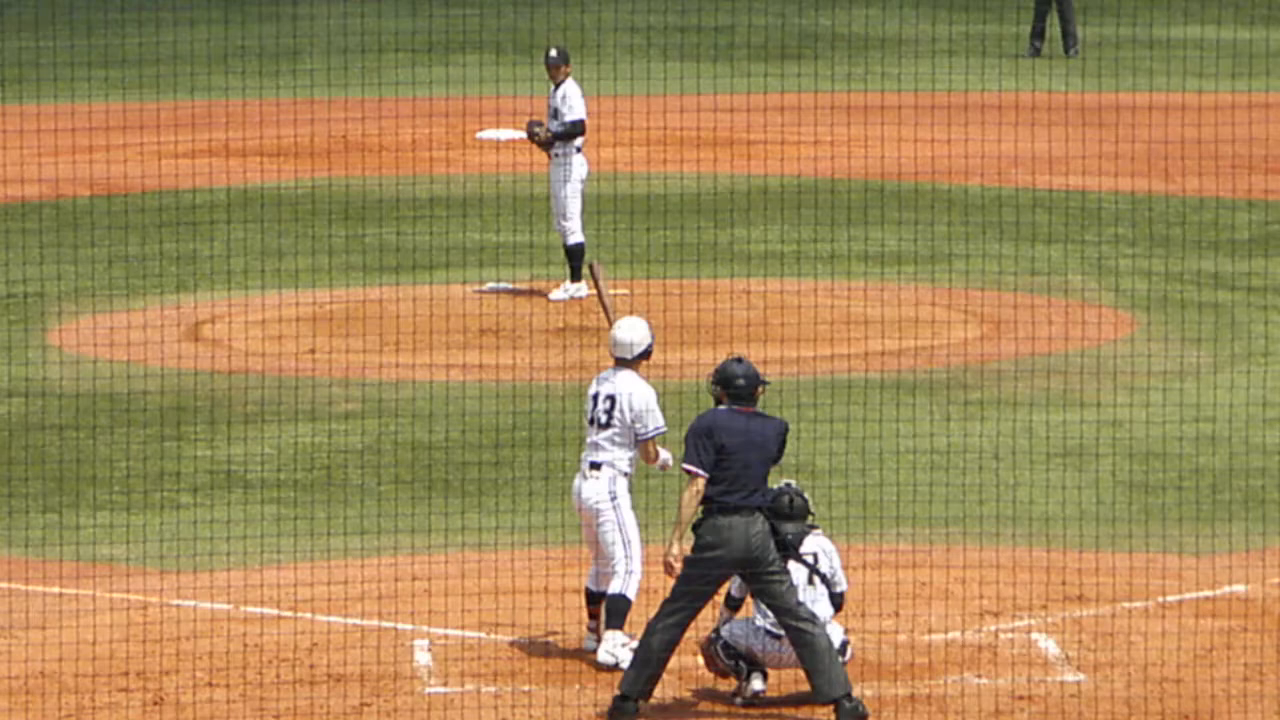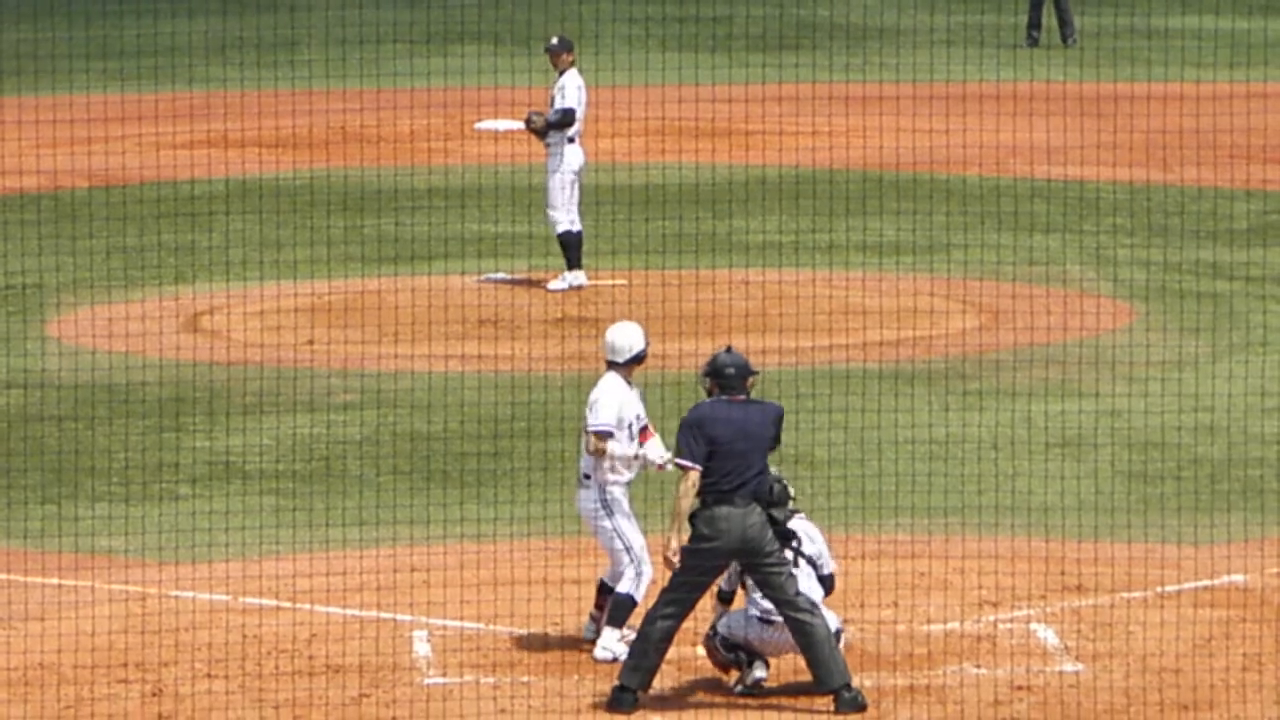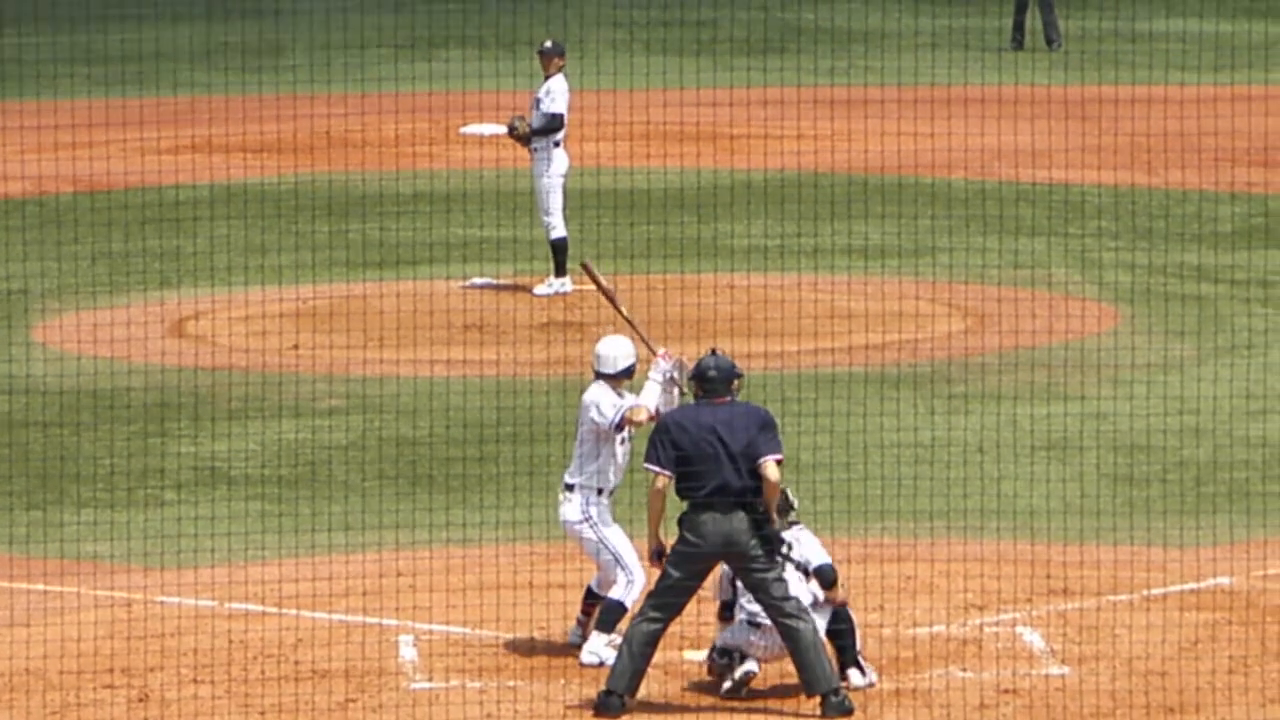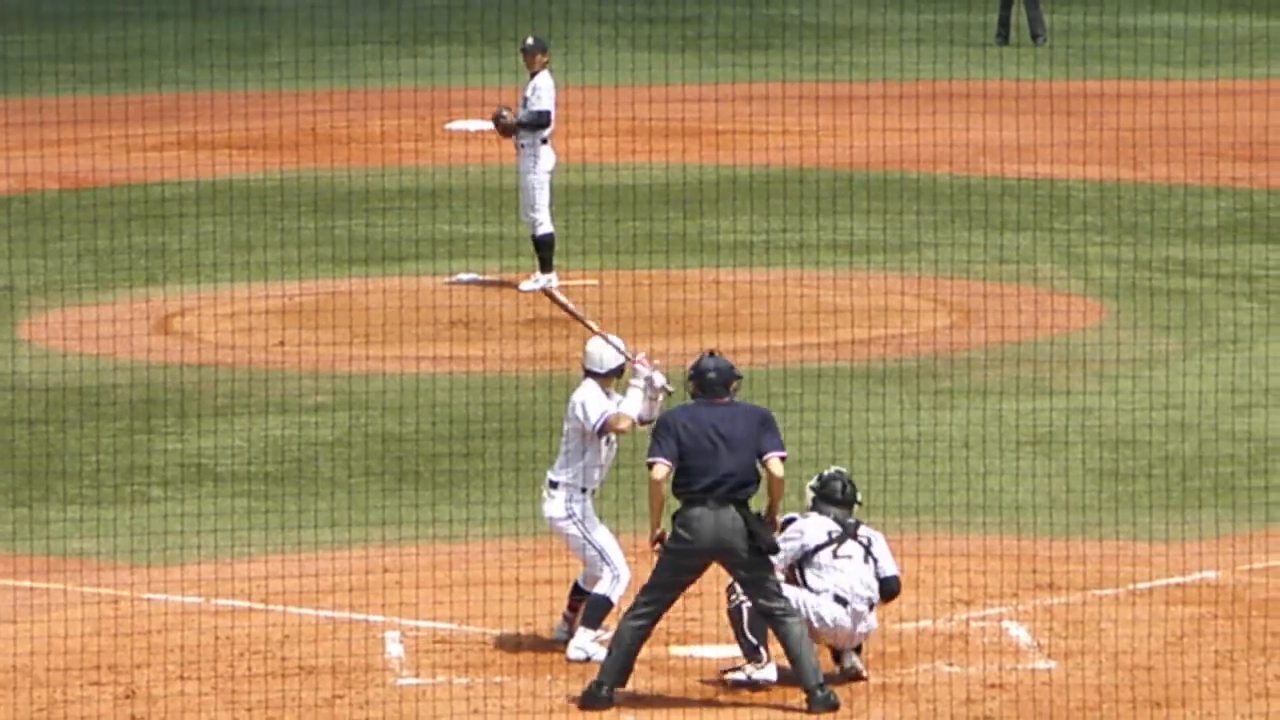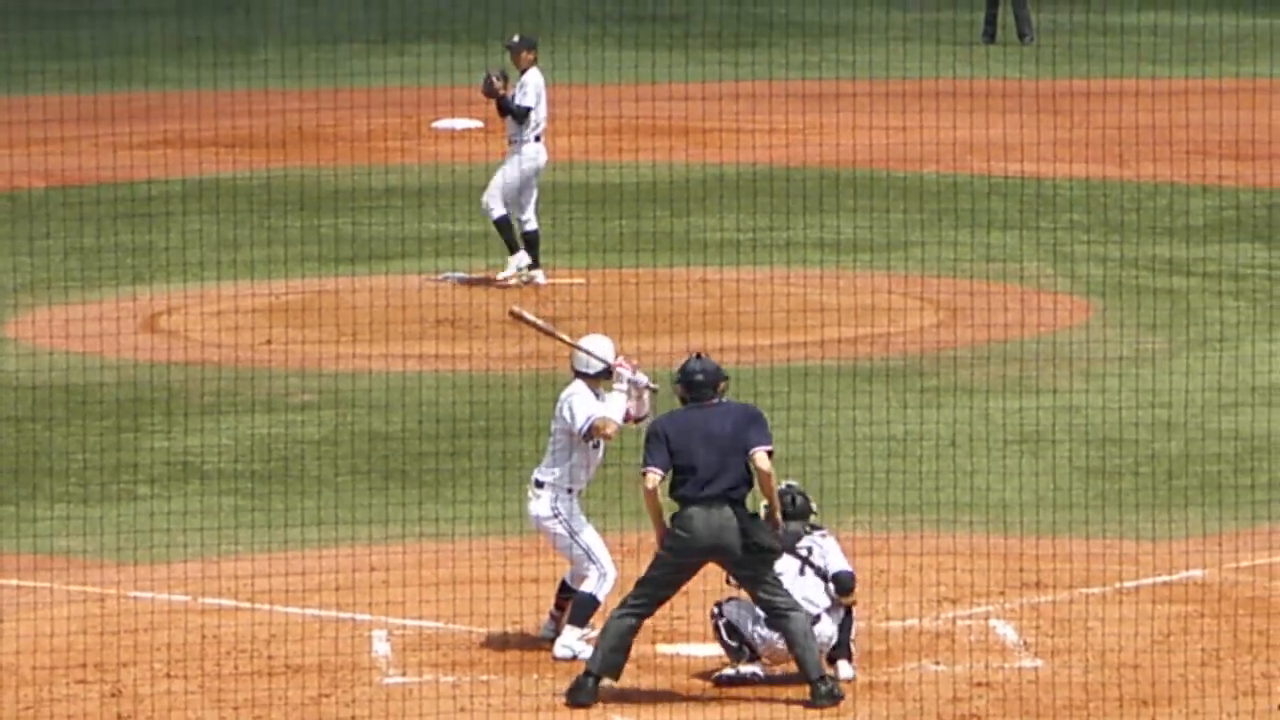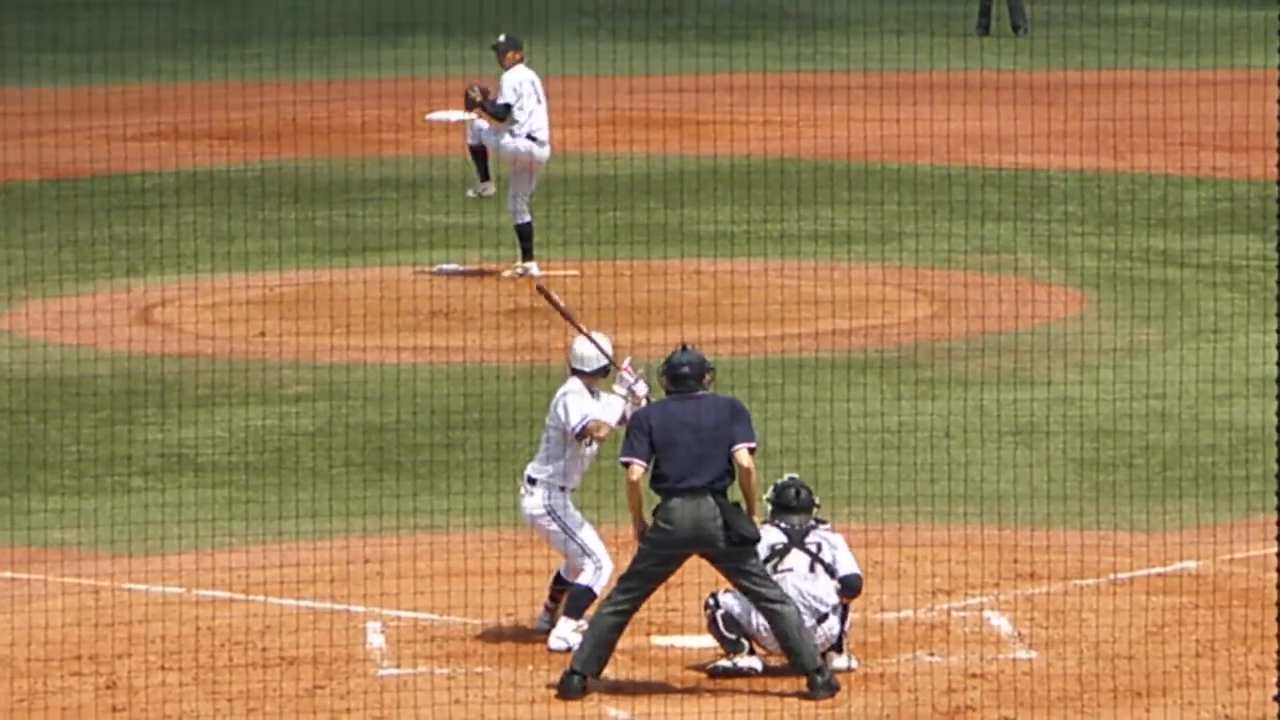
dt=0.7s
person 1, frame 1
left shoulder: (708, 423)
right shoulder: (776, 428)
left elbow: (696, 487)
left wrist: (675, 541)
left hip: (717, 532)
right hip: (759, 533)
left knee: (671, 619)
right knee: (799, 618)
person 1, frame 2
left shoulder: (700, 416)
right shoulder: (771, 415)
left elbow: (691, 480)
left wrist: (674, 535)
left hip: (713, 522)
right hip: (757, 522)
left knee: (668, 609)
right knee: (799, 608)
left ankle: (627, 691)
right ankle: (843, 691)
person 1, frame 3
left shoulder: (673, 421)
right shoulder: (757, 417)
left elbow: (660, 484)
right elbow: (771, 476)
left wrist: (654, 537)
right wrist: (769, 514)
left hip: (697, 527)
right hip: (745, 525)
left knee: (654, 613)
right knee: (789, 612)
person 1, frame 4
left shoulder: (673, 419)
right shoulder: (757, 417)
left elbow: (659, 476)
right elbow: (777, 472)
left wrist: (656, 526)
right wrist: (772, 512)
left hip: (691, 523)
right hip: (738, 523)
left knee: (646, 609)
right knee: (779, 610)
left ankle: (604, 688)
right ankle: (817, 691)
person 1, frame 5
left shoulder: (664, 425)
right shoulder: (746, 414)
left elbow: (650, 484)
right elbow: (763, 466)
left wrist: (660, 528)
right wrist: (775, 509)
left hip: (687, 526)
right hip: (734, 523)
left knee: (636, 605)
right knee: (783, 607)
left ankle: (589, 681)
right ankle: (820, 684)
person 1, frame 6
left shoulder: (646, 415)
right shoulder: (730, 408)
left elbow: (634, 476)
right elbow: (745, 464)
left wrist: (638, 521)
right wrist: (751, 513)
left hip: (671, 517)
right hip: (717, 515)
left knee: (622, 599)
right knee: (770, 598)
left ankle: (578, 676)
right ankle: (817, 676)
person 2, frame 1
left shoulder: (600, 381)
right shoulder: (641, 390)
right elbow: (649, 453)
right wrist: (665, 459)
left hip: (586, 481)
right hip: (610, 485)
left knee: (603, 562)
right knee: (627, 567)
left ankle: (597, 634)
right ankle: (611, 646)
person 2, frame 2
left shoulder: (627, 390)
right shoulder: (609, 392)
left elbow: (644, 432)
right elbow: (595, 446)
left wrist: (657, 451)
right wrist: (641, 454)
left hip: (610, 491)
right hip: (604, 493)
left knee: (623, 561)
right knee: (638, 568)
left ankle: (598, 624)
right ankle: (608, 642)
person 2, frame 3
left shoulder: (615, 396)
right shoulder: (598, 397)
left elbow: (662, 411)
right elbow: (639, 417)
left wrist: (668, 381)
right wrist: (655, 376)
left hip: (590, 503)
right hip: (585, 505)
left knee: (612, 568)
right knee: (631, 576)
left ankle: (583, 630)
right ankle: (595, 647)
person 2, frame 4
left shoulder: (605, 397)
right shoulder: (588, 397)
left elbow: (644, 417)
right elbow: (622, 425)
left wrist: (653, 390)
right wrist: (637, 384)
left hip: (573, 499)
right hip: (568, 501)
left knee: (599, 564)
right knee: (615, 572)
left ankle: (569, 626)
right ankle: (581, 644)
person 2, frame 5
left shoulder: (595, 396)
right shoulder: (577, 397)
left elbow: (637, 414)
right elbow: (607, 430)
left wrist: (638, 389)
right wrist: (620, 387)
left hip: (559, 499)
right hip: (554, 501)
left knee: (586, 562)
right knee: (602, 571)
left ankle: (556, 624)
right ankle: (568, 642)
person 2, frame 6
left shoulder: (592, 395)
right shoulder: (572, 395)
left elbow: (632, 418)
right elbow: (600, 432)
left wrist: (635, 396)
right wrist: (620, 391)
left hip: (551, 495)
right hip: (547, 497)
left knee: (580, 555)
right knee: (598, 564)
left ankle: (550, 616)
right ankle: (563, 634)
person 3, frame 1
left shoulder: (570, 91)
right shoulder: (555, 91)
left elbow: (578, 128)
left wrist: (550, 136)
right wrist: (545, 138)
left hip: (569, 162)
right hip: (558, 162)
left knee: (570, 223)
right knee: (563, 224)
left ankle: (576, 283)
right ankle: (575, 282)
person 3, frame 2
left shoulder: (568, 81)
right shoulder: (569, 80)
left elbow: (568, 117)
left wrist: (544, 125)
right wrist: (545, 126)
left hip: (564, 152)
right hip: (568, 151)
left knee: (557, 212)
right knee: (570, 213)
left ankle: (574, 271)
right ankle: (576, 272)
person 3, frame 3
left shoulder: (556, 85)
right shoulder: (548, 86)
left elbow: (556, 122)
left wrist: (530, 132)
right wrist: (529, 133)
left hip: (550, 157)
right hip: (543, 157)
left knee: (553, 218)
right knee: (552, 217)
left ankle: (561, 279)
right ankle: (560, 277)
person 3, frame 4
left shoulder: (542, 82)
right shoulder: (535, 82)
left elbow: (544, 120)
left wrist: (517, 124)
right wrist: (516, 126)
left hip: (536, 154)
right hip: (529, 153)
left knee: (539, 215)
right knee: (532, 215)
left ankle: (547, 275)
right ankle: (545, 272)
person 3, frame 5
left shoulder: (530, 79)
right shoulder: (528, 79)
left elbow: (520, 116)
right elbow: (505, 113)
left wrist: (501, 95)
right wrist: (501, 96)
left hip: (526, 151)
right hip: (530, 151)
left knee: (492, 200)
right knee: (526, 212)
left ankle: (517, 254)
right ankle: (534, 270)
person 3, frame 6
left shoulder: (511, 76)
right shoulder: (529, 76)
left elbow: (502, 115)
left wrist: (480, 102)
right wrist: (488, 102)
left hip: (521, 146)
right hip: (539, 149)
left knee: (475, 126)
right knee: (518, 205)
left ankle: (485, 183)
right ankle: (528, 263)
person 4, frame 1
right shoulder: (823, 545)
left elbow: (733, 601)
right elbow: (837, 602)
left wrist: (719, 632)
left hip: (769, 647)
left knee: (716, 641)
right knee: (839, 640)
left ankle: (752, 676)
person 4, frame 2
right shoulder: (807, 528)
left elbow: (725, 594)
right elbow: (828, 584)
left wrist: (717, 628)
left hip: (763, 635)
left knee: (716, 636)
right knee: (832, 628)
left ankle: (753, 665)
person 4, frame 3
right shoulder: (800, 536)
left elbow: (726, 608)
right elbow: (828, 576)
left wrist: (723, 644)
right wrist: (835, 596)
left hip: (757, 640)
left knee: (719, 656)
right knee: (835, 605)
left ankle: (740, 666)
right ankle: (855, 671)
person 4, frame 4
left shoulder: (807, 524)
right shoulder: (871, 535)
right elbow: (891, 588)
left hip: (825, 618)
right hip: (859, 630)
left knee: (741, 592)
left ankle: (758, 665)
right ankle: (848, 656)
person 4, frame 5
right shoulder: (823, 541)
left elbow: (735, 580)
right elbow: (845, 583)
right wrist: (845, 599)
left hip: (772, 642)
right hip: (820, 637)
left knee: (722, 610)
right knee: (843, 606)
left ankle: (748, 662)
right ankle: (843, 662)
person 4, frame 6
left shoulder: (761, 536)
right shoulder: (831, 537)
right elbow: (853, 586)
right wrist: (837, 594)
left hip: (774, 634)
right hip: (821, 635)
left knee: (716, 603)
right knee: (840, 600)
left ankle: (743, 655)
right ankle: (835, 654)
